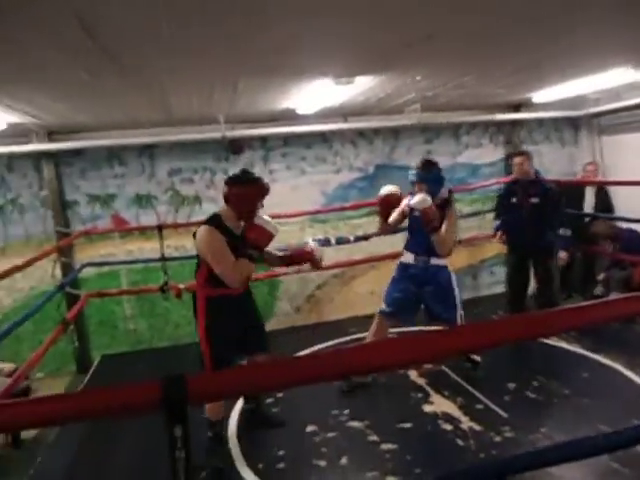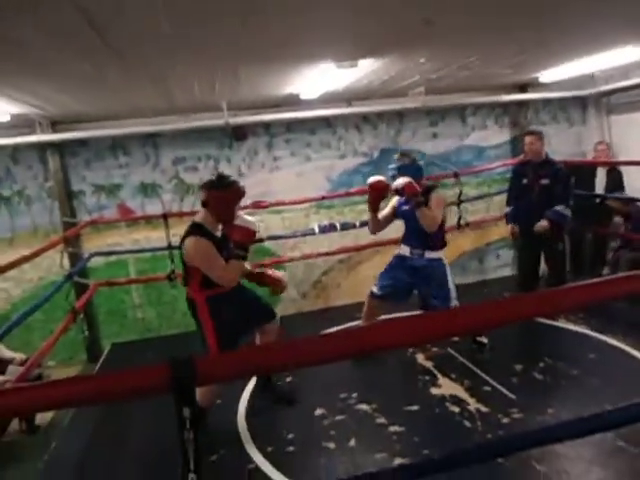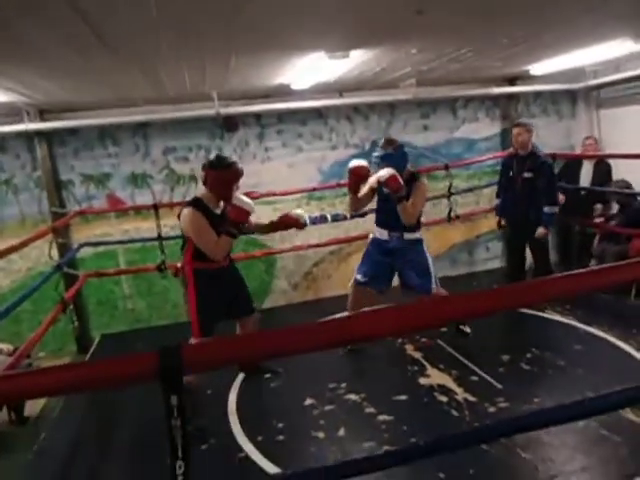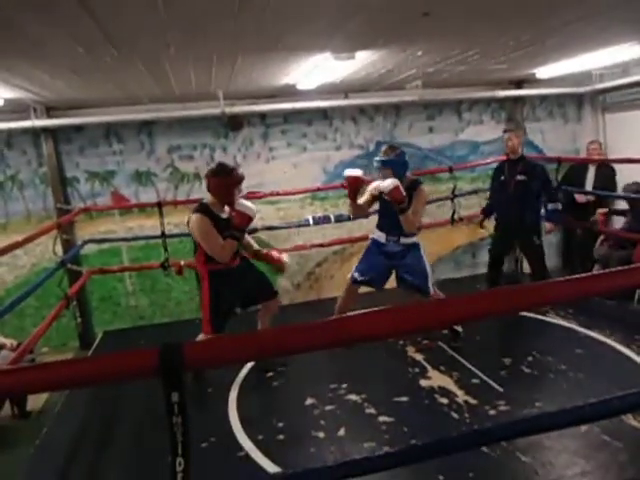
dt=0.3s
person 1, frame 1
left shoulder: (243, 225)
right shoulder: (210, 232)
left elbow: (264, 257)
right elbow: (234, 277)
left wrist: (294, 256)
right wrist: (254, 246)
left hip: (241, 298)
right hip: (214, 305)
left knee: (259, 357)
right knee: (220, 374)
left ankle: (254, 410)
right ankle: (215, 435)
person 1, frame 2
left shoulder: (220, 226)
right shoulder: (196, 241)
right elbow: (227, 278)
left wrist: (260, 275)
right wrist: (240, 246)
left hip: (230, 291)
right hip: (208, 301)
left knee: (270, 322)
left ankle: (266, 380)
person 1, frame 3
left shoulder: (224, 204)
right shoulder: (192, 214)
left elbow: (249, 227)
right elbow: (217, 252)
left wrist: (279, 223)
right wrist: (233, 224)
left hip: (225, 269)
right hip: (201, 277)
left knee: (248, 318)
right knee: (204, 337)
person 1, frame 4
left shoulder: (232, 206)
right shoulder: (200, 219)
right elbow: (223, 255)
left wrist: (263, 254)
right wrist: (238, 228)
left hip: (239, 266)
right hip: (216, 276)
left knee: (272, 301)
right knee: (213, 332)
person 2, frame 1
left shoulder: (448, 208)
right shoulder: (410, 202)
left elbow: (445, 249)
right elbow: (385, 230)
left wrist: (431, 223)
right wrist: (384, 213)
left hip: (436, 270)
right hip: (410, 266)
left knee: (454, 320)
right knee: (384, 315)
left ankle: (468, 351)
person 2, frame 2
left shoulder: (434, 196)
right shoulder: (399, 199)
left elbow: (432, 226)
right elbow: (374, 229)
left wrist: (415, 199)
right wrist: (373, 204)
left hip: (431, 262)
right hip: (405, 258)
left knee: (449, 309)
right knee: (373, 298)
person 2, frame 3
left shoulder: (417, 183)
right shoulder: (376, 180)
left elbow: (409, 219)
right elbow: (354, 208)
left wrist: (398, 192)
right wrist: (353, 187)
left hip: (410, 244)
right hip: (381, 240)
left knee: (432, 291)
right knee: (358, 286)
person 2, frame 4
left shoulder: (418, 191)
right shoulder: (378, 186)
left elbow: (412, 228)
right elbow: (357, 212)
left wrist: (399, 203)
right wrist: (352, 193)
left hip: (407, 247)
right hip: (380, 244)
left knee: (428, 292)
right knee: (353, 283)
person 3, frame 1
left shoulder: (546, 189)
right shoulder: (510, 189)
left elbow: (558, 218)
right elbow: (501, 213)
left wrist: (562, 246)
right wrist: (500, 230)
left hip: (543, 246)
right hip: (517, 245)
left knee: (547, 285)
right knee: (515, 286)
person 3, frame 2
left shoulder: (556, 170)
right shoulder: (519, 170)
left elbow: (563, 201)
right elbow: (512, 198)
left wrist: (549, 220)
right wrist: (511, 220)
left hip: (551, 229)
right hip: (526, 230)
left knee: (556, 269)
right knee: (526, 271)
person 3, frame 3
left shoulder: (542, 164)
right shoulder: (508, 162)
left elbow: (550, 197)
right elbow: (502, 191)
left wrist: (545, 224)
right wrist: (500, 214)
left hip: (536, 223)
right hip: (513, 222)
left knee: (541, 262)
right knee: (513, 262)
person 3, frame 4
left shoulder: (533, 168)
right shoulder: (500, 169)
left elbow: (549, 193)
right elbow: (495, 195)
left wrist: (550, 218)
right wrist: (485, 213)
left hip: (528, 224)
right hip: (503, 224)
left knee: (536, 262)
right knee: (495, 258)
right ankle: (491, 289)
person 4, frame 1
left shoulder: (602, 191)
right shoulder: (573, 187)
left elbow: (609, 211)
right hip: (572, 230)
left knee: (589, 261)
right knee: (567, 260)
left ankle: (588, 290)
right ankle: (566, 290)
person 4, frame 2
left shoulder: (615, 173)
right shoulder: (583, 167)
left elbow: (619, 195)
right elbow: (567, 174)
left hip: (602, 214)
right hip: (581, 212)
left knee: (600, 245)
right knee: (576, 242)
left ankle: (596, 273)
right ankle: (576, 273)
person 4, frame 3
left shoulder: (604, 166)
right shoulder: (572, 163)
right elbow: (558, 179)
left wrist: (602, 203)
right wrist: (558, 193)
left hip: (589, 208)
right hip: (568, 206)
left knee: (586, 238)
right knee: (564, 236)
left ankle: (583, 266)
right ankle: (565, 266)
person 4, frame 4
left shoulder: (608, 169)
right shoulder: (576, 167)
left elbow: (611, 190)
right elbow: (562, 184)
left wrist: (596, 197)
right wrist: (574, 194)
left hip: (592, 213)
right hip: (572, 210)
left knee: (587, 243)
right knee: (569, 241)
left ankle: (584, 272)
right ankle: (569, 271)
